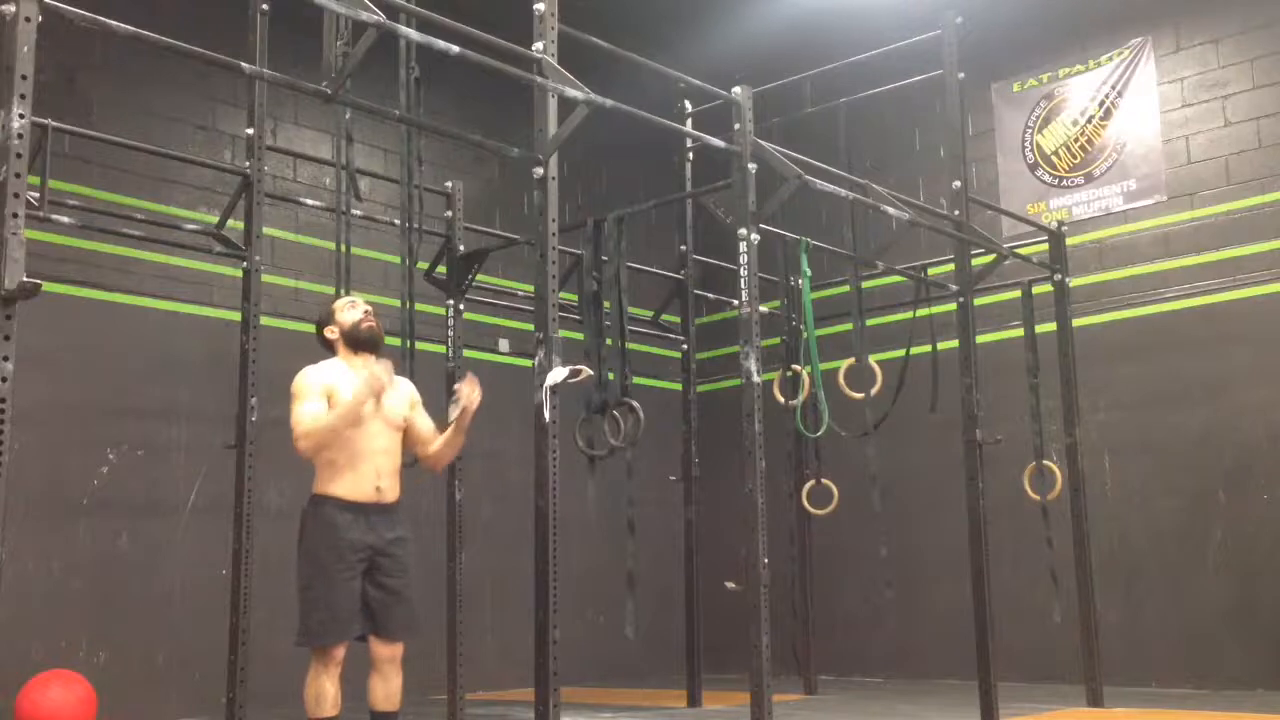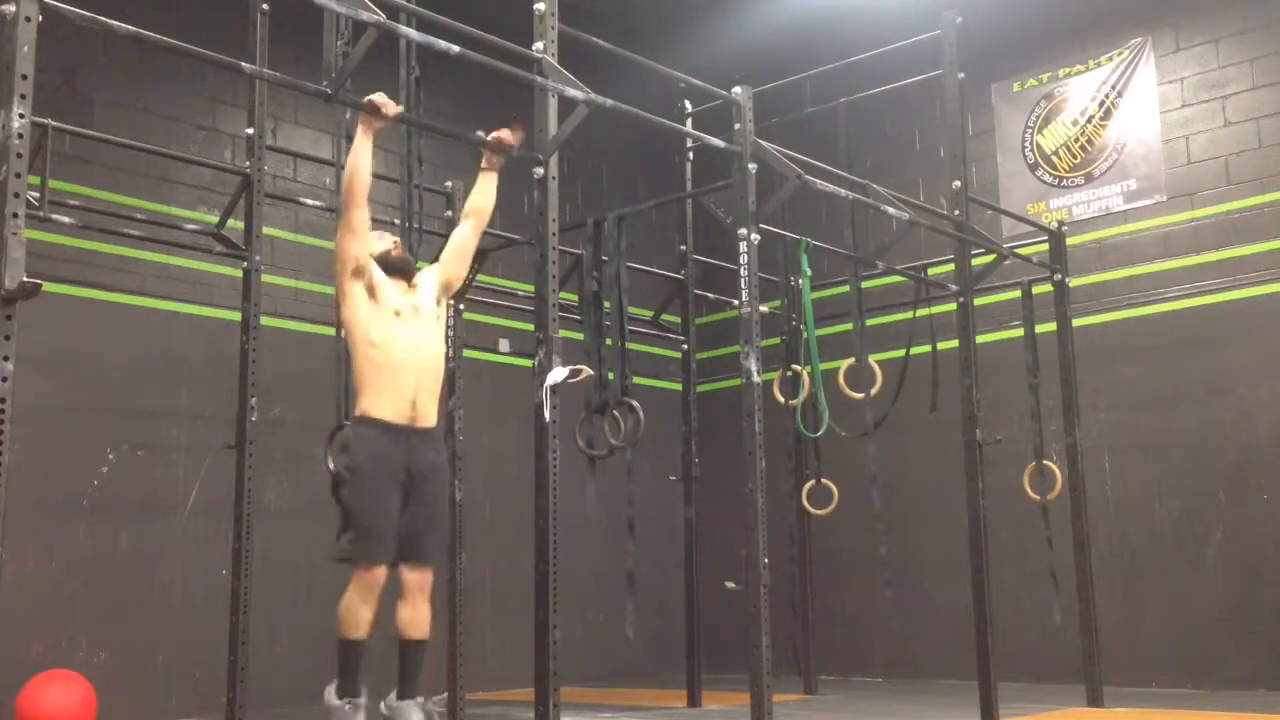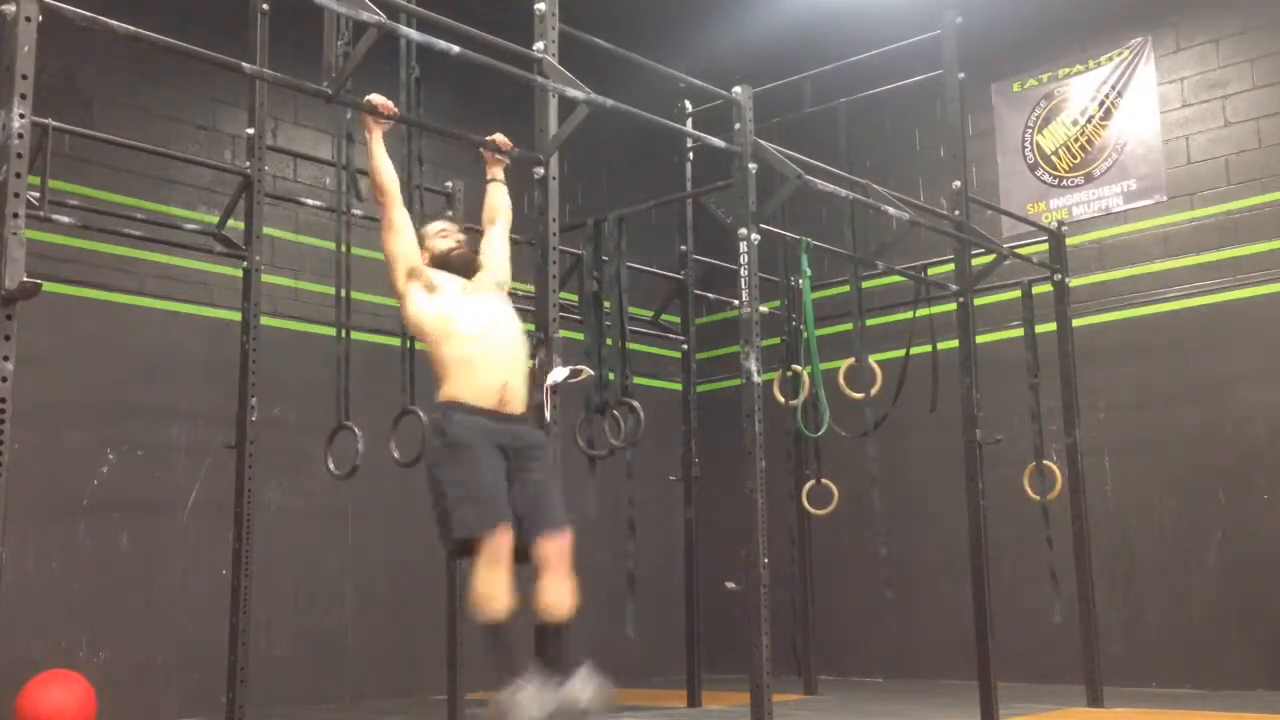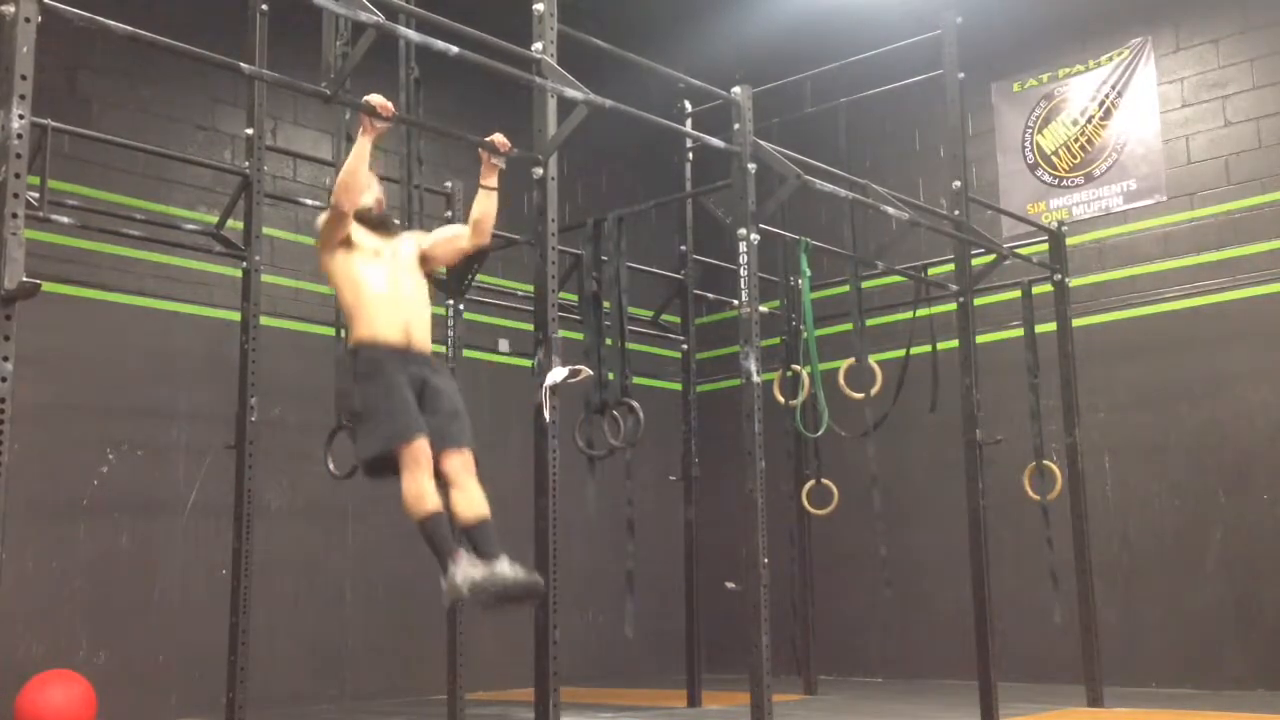
dt=1s
person 1, frame 1
left shoulder: (404, 389)
right shoulder: (316, 377)
left elbow: (435, 458)
right elbow: (306, 442)
left wrist: (461, 419)
right wrist: (361, 397)
left hip: (389, 525)
right hip: (335, 522)
left knee: (389, 650)
right knee: (330, 651)
person 1, frame 2
left shoulder: (432, 286)
right shoulder: (360, 285)
left elbow: (473, 221)
right elbow: (353, 202)
left wrist: (491, 165)
right wrist: (366, 129)
left hip: (426, 449)
right hip: (376, 442)
left knee: (418, 579)
right knee: (371, 571)
person 1, frame 3
left shoulder: (490, 284)
right shoulder: (419, 283)
left elbow: (496, 225)
right elbow: (391, 204)
left wrist: (496, 171)
right wrist: (376, 137)
left hip: (519, 431)
right hip: (464, 427)
left knee: (555, 552)
right knee: (495, 545)
person 1, frame 4
left shoulder: (413, 245)
right shoulder: (338, 237)
left elbow: (478, 234)
right elbow: (341, 202)
left wrist: (489, 173)
right wrist: (367, 134)
left hip: (426, 366)
right hip: (377, 361)
left knee: (460, 463)
right knee: (416, 456)
left ankle: (493, 563)
right ankle: (456, 566)
